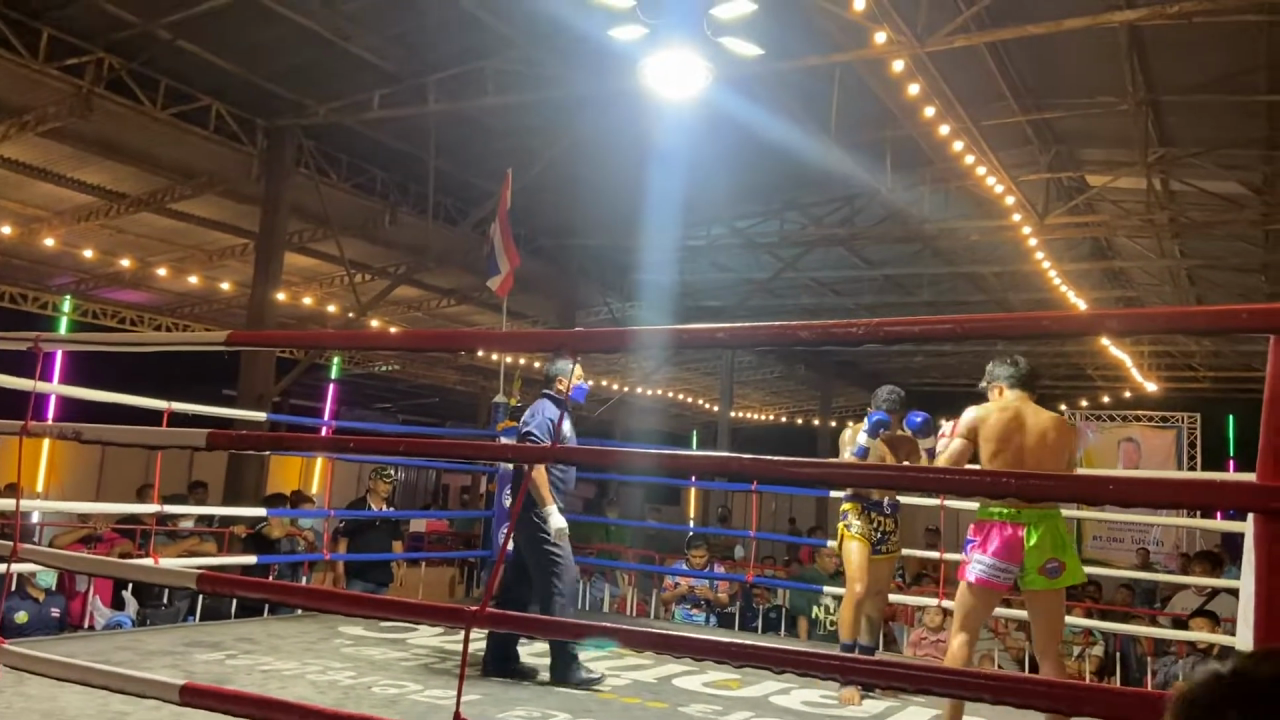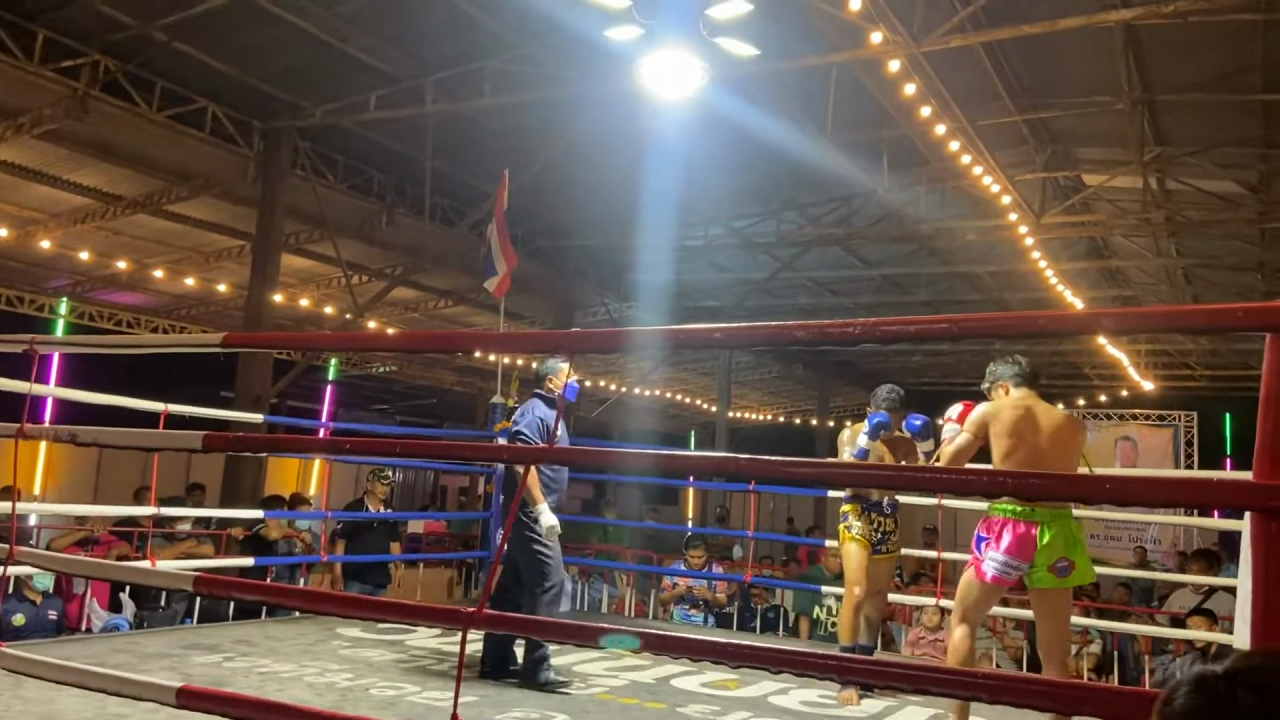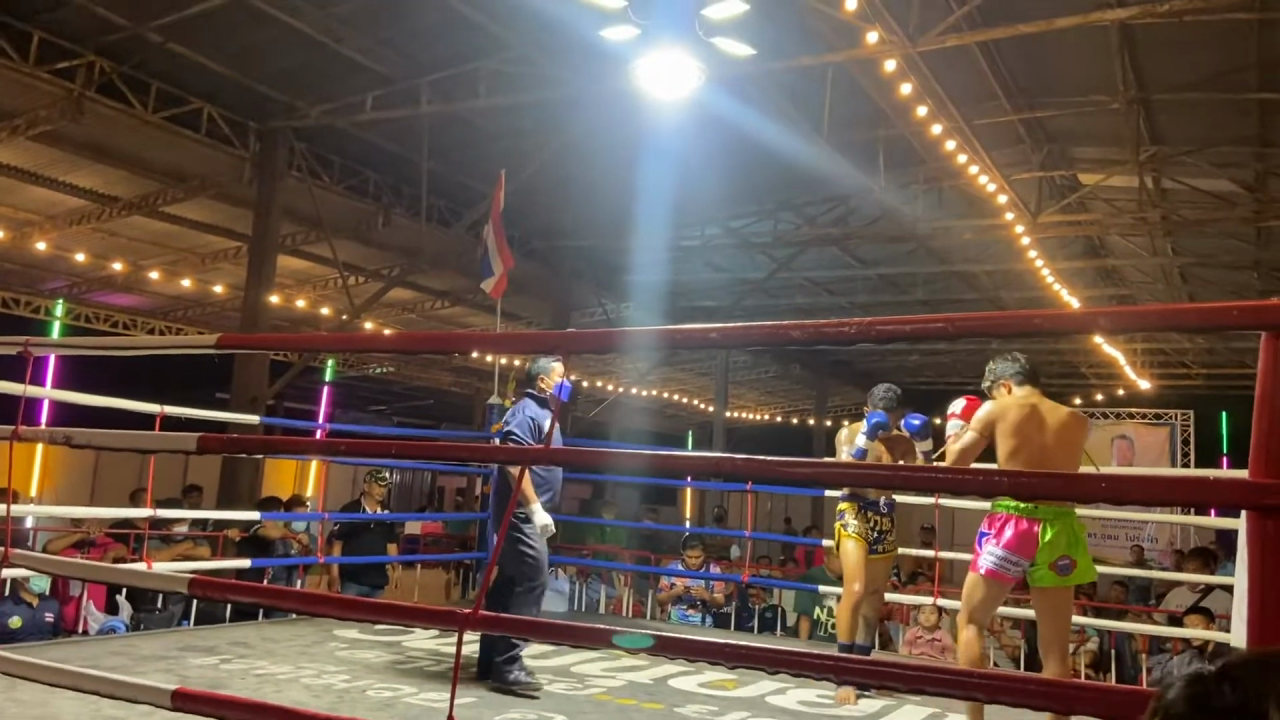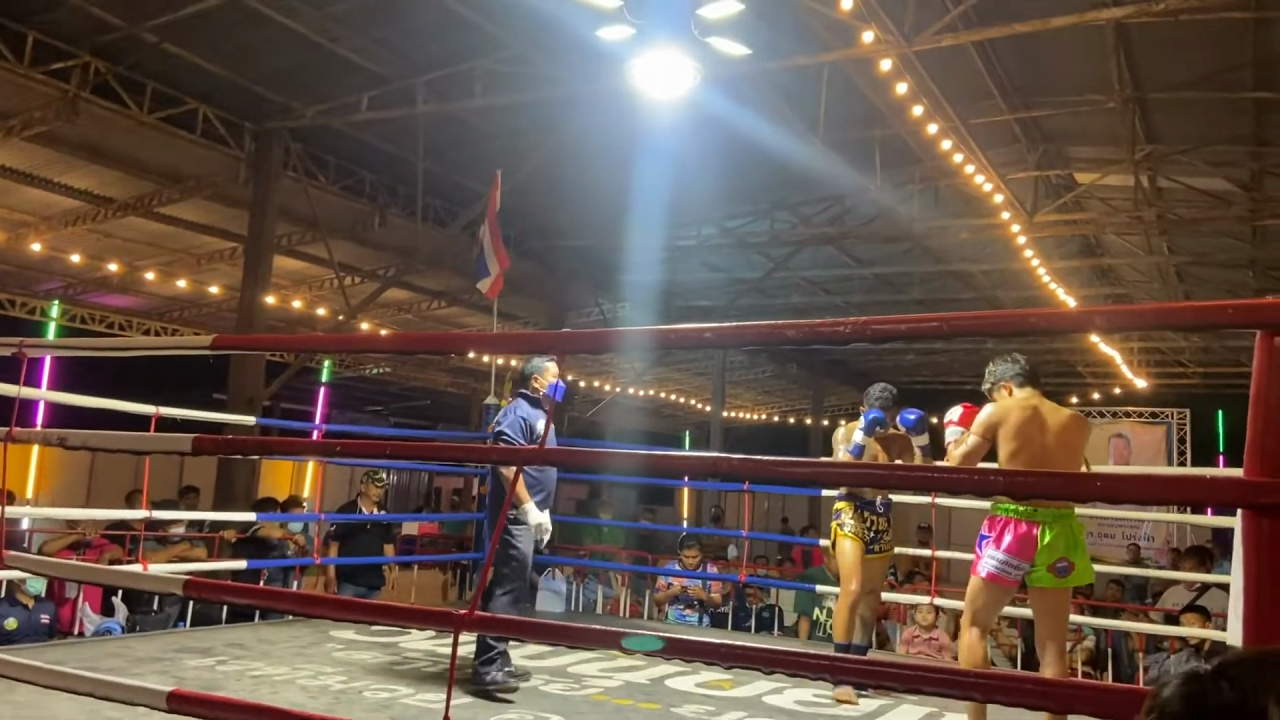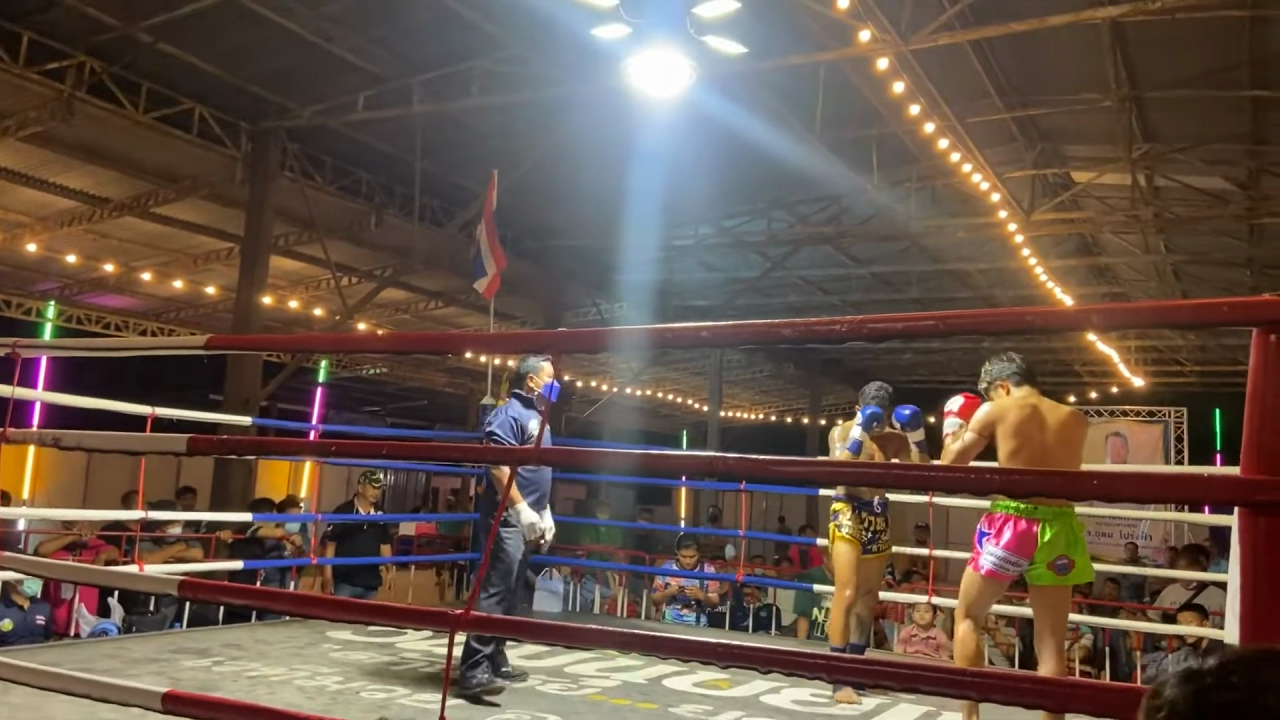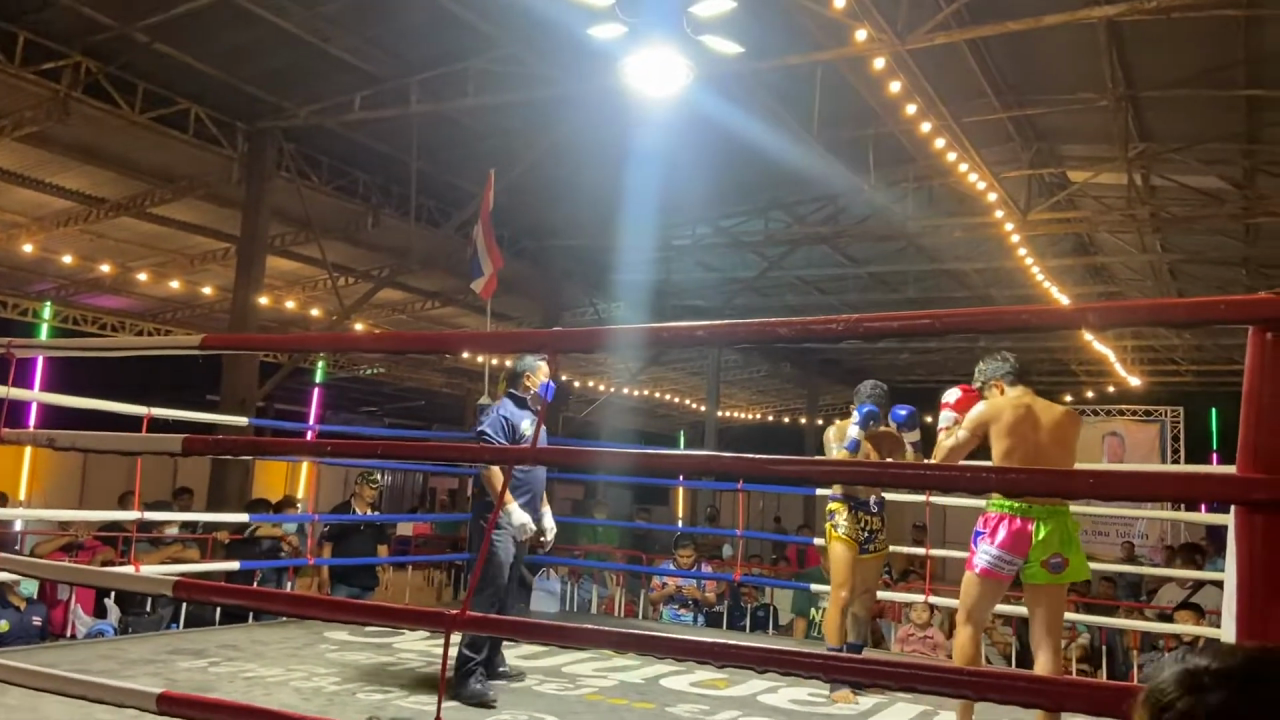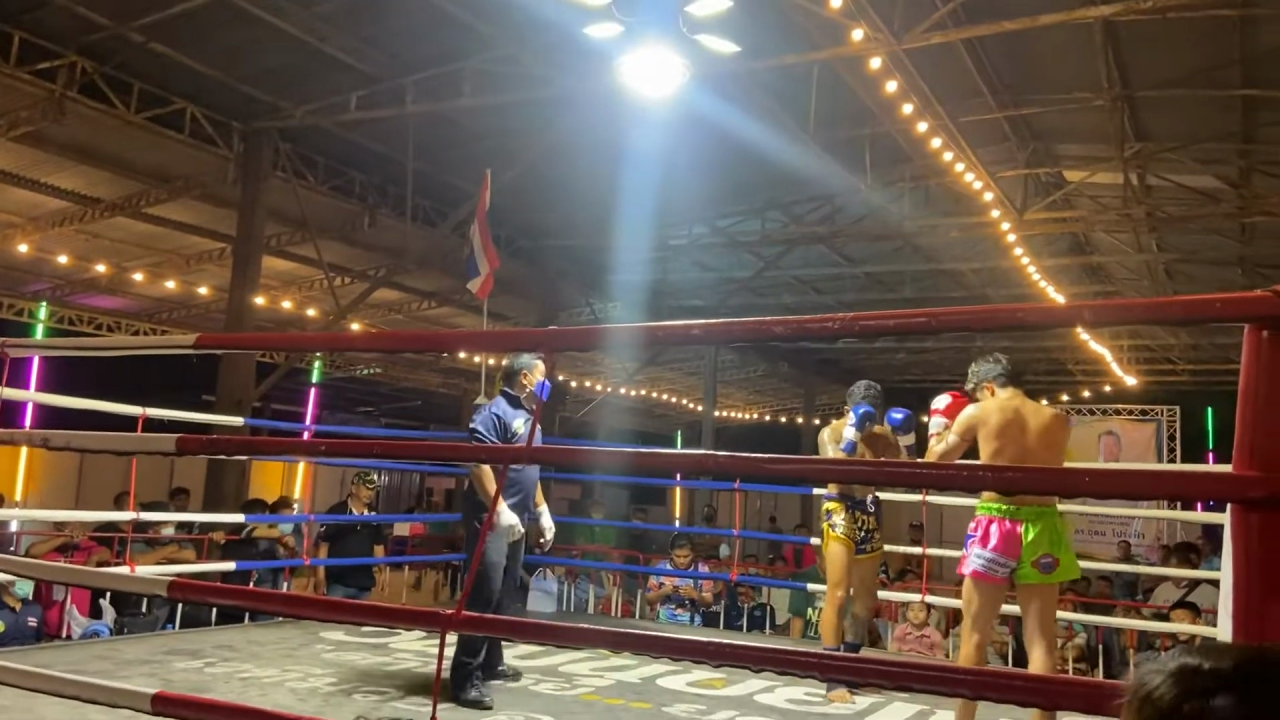
dt=0.1s
person 1, frame 1
left shoulder: (978, 415)
right shoulder: (1065, 428)
left elbow: (944, 472)
left wrist: (946, 440)
left hip: (995, 531)
right hip: (1045, 533)
left knee: (962, 633)
right knee: (1048, 651)
person 1, frame 2
left shoulder: (990, 412)
right shoulder: (1074, 425)
left elbow: (947, 465)
left wrist: (951, 428)
left hip: (1006, 528)
right hip: (1056, 533)
left knee: (962, 621)
right knee: (1054, 650)
person 1, frame 3
left shoulder: (996, 411)
right shoulder: (1077, 421)
left elbow: (953, 464)
left hip: (1009, 526)
right hip: (1058, 530)
left knee: (971, 622)
right knee: (1054, 648)
person 1, frame 4
left shoulder: (997, 413)
right shoulder: (1079, 423)
left elbow: (957, 468)
left wrist: (957, 432)
left hip: (1009, 528)
right hip: (1058, 532)
left knee: (974, 625)
right knee: (1052, 647)
person 1, frame 5
left shoulder: (995, 411)
right shoulder: (1077, 420)
left elbow: (951, 464)
left wrist: (954, 422)
left hip: (1008, 525)
right hip: (1057, 529)
left knee: (966, 616)
right knee: (1051, 644)
person 1, frame 6
left shoulder: (988, 410)
right shoulder: (1070, 419)
left elbow: (943, 459)
left wrist: (950, 415)
left hip: (1003, 526)
right hip: (1052, 529)
left knee: (968, 623)
right knee: (1046, 643)
person 1, frame 7
left shoulder: (978, 414)
right shoulder: (1059, 421)
left elbow: (935, 463)
left wrist: (939, 421)
left hip: (994, 529)
right hip: (1042, 529)
left knee: (975, 635)
right knee: (1040, 641)
person 2, frame 1
left shoulder: (558, 414)
right shoulder: (544, 413)
right elbow: (533, 465)
left wrist: (551, 511)
right wrist: (552, 511)
left hip: (536, 513)
right hip: (537, 513)
left knee: (519, 587)
right knee: (560, 582)
left ankle: (499, 659)
right ankle: (566, 665)
person 2, frame 2
left shoulder: (551, 414)
right shoulder: (535, 412)
right elbow: (523, 464)
left wrist: (544, 511)
right wrist: (543, 509)
left hip: (534, 513)
right hip: (529, 513)
left knee: (514, 586)
right knee: (549, 580)
left ankle: (497, 660)
right ankle: (536, 664)
person 2, frame 3
left shoulder: (544, 414)
right shoulder: (526, 412)
right elbow: (515, 465)
left wrist: (538, 510)
right wrist: (536, 509)
left hip: (528, 514)
right hip: (521, 513)
left knee: (509, 587)
right knee: (532, 581)
left ankle: (494, 661)
right ankle: (507, 665)
person 2, frame 4
left shoulder: (542, 417)
right shoulder: (518, 413)
right elbow: (506, 465)
left wrist: (541, 512)
right wrist: (529, 508)
left hip: (528, 516)
right hip: (513, 515)
left knee: (515, 588)
right knee: (509, 585)
left ankle: (495, 660)
right ankle: (487, 665)
person 2, frame 5
left shoulder: (537, 417)
right shoulder: (510, 414)
right elbow: (498, 465)
left wrist: (545, 512)
right wrist: (521, 508)
left hip: (525, 517)
right hip: (506, 516)
left knee: (509, 591)
right knee: (498, 587)
left ankle: (494, 660)
right ankle: (474, 669)
person 2, frame 6
left shoulder: (534, 418)
right shoulder: (502, 413)
right elbow: (488, 464)
left wrist: (545, 512)
right wrist: (512, 509)
left hip: (519, 521)
right hip: (497, 519)
left knee: (507, 595)
right knee: (489, 592)
left ankle: (491, 661)
right ankle: (468, 675)
person 2, frame 7
left shoulder: (528, 417)
right shoulder: (495, 412)
right elbow: (479, 464)
left wrist: (542, 511)
right wrist: (500, 510)
left hip: (515, 521)
right hip: (490, 519)
left knee: (505, 595)
right knee: (483, 596)
left ankle: (490, 661)
right ankle: (466, 678)
person 3, frame 1
left shoulder: (906, 441)
right shoulder: (853, 433)
left wrist: (927, 443)
right wrist: (865, 439)
left hip: (888, 519)
right hip: (858, 514)
left knee: (877, 601)
right knee: (857, 591)
person 3, frame 2
left shoulder: (904, 442)
right shoulder: (851, 434)
left wrist: (926, 446)
right wrist: (865, 440)
left hip: (888, 519)
right hip: (858, 515)
left knee: (877, 601)
right knee: (857, 594)
person 3, frame 3
left shoulder: (901, 440)
right shoulder: (849, 433)
left wrist: (925, 446)
right wrist: (864, 440)
left hip: (884, 518)
right hip: (854, 514)
left knee: (874, 600)
right knee: (855, 591)
person 3, frame 4
left shoulder: (897, 440)
right shoulder: (845, 432)
left wrist: (921, 441)
right wrist: (861, 436)
left hip: (881, 517)
right hip: (851, 513)
left knee: (870, 600)
right knee: (852, 591)
person 3, frame 5
left shoulder: (894, 437)
right shoulder: (842, 432)
left wrist: (917, 437)
right wrist: (858, 433)
left hip: (878, 517)
right hip: (848, 514)
left knee: (868, 600)
right knee: (846, 595)
person 3, frame 6
left shoulder: (888, 436)
right shoulder: (837, 431)
left wrist: (912, 437)
right wrist: (855, 432)
left hip: (874, 516)
right hip: (844, 513)
left knee: (865, 600)
right knee: (842, 596)
right ankle: (836, 679)
person 3, frame 7
left shoulder: (883, 435)
right shoulder: (831, 432)
left wrist: (907, 440)
right wrist: (852, 434)
left hip: (869, 516)
right hip: (841, 514)
left knee: (866, 602)
right knee: (838, 595)
right ankle: (834, 679)
